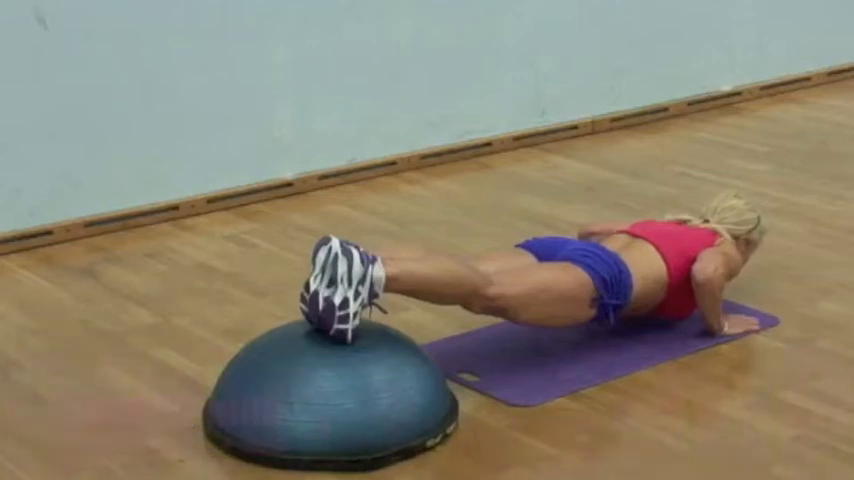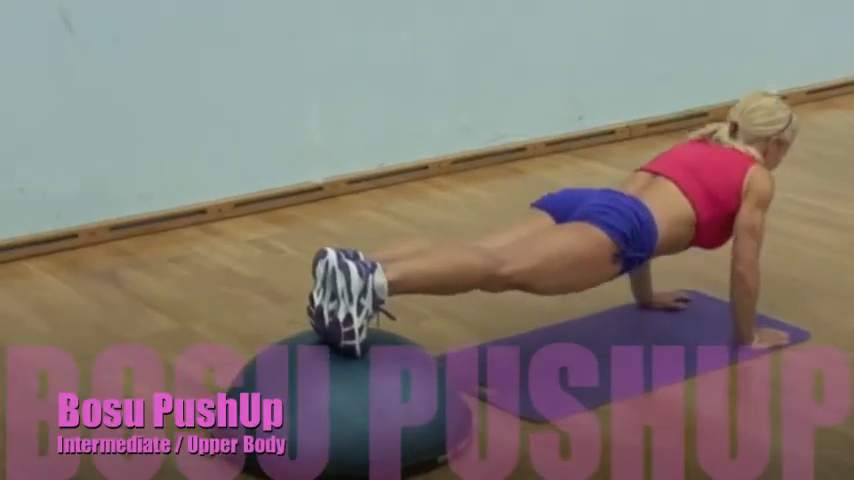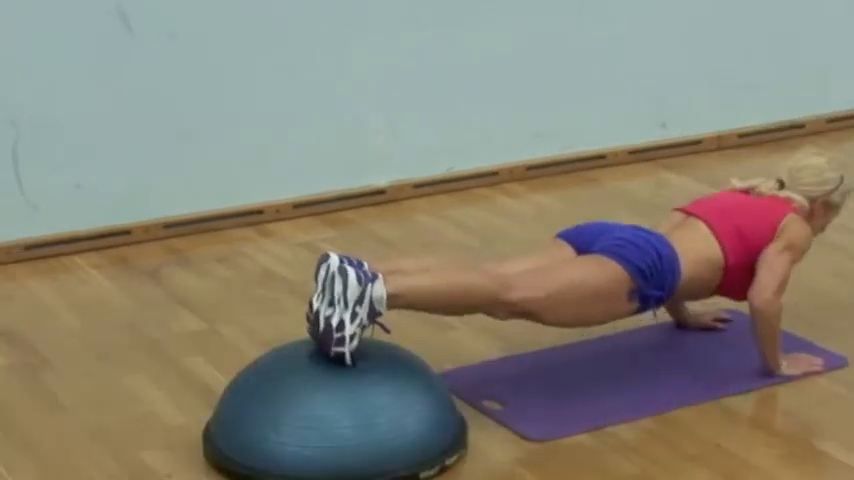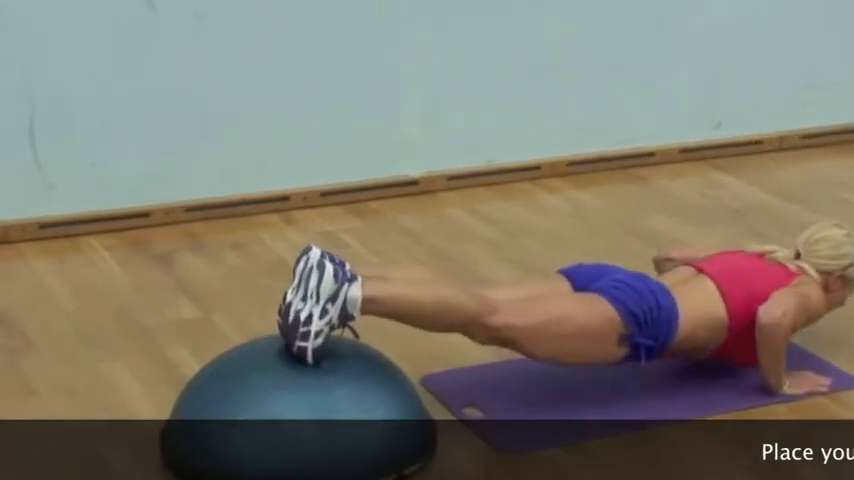
dt=1s
person 1, frame 1
left shoulder: (665, 227)
right shoulder: (725, 253)
left elbow: (587, 230)
right elbow: (704, 275)
right wrist: (718, 324)
left hip: (557, 249)
right hip: (601, 277)
left knee: (473, 281)
right knee: (491, 294)
left ankle: (355, 261)
right ankle: (371, 275)
person 1, frame 2
left shoulder: (691, 148)
right shoulder: (757, 179)
right elbow: (743, 267)
left wrist: (646, 296)
right wrist: (748, 337)
left hip: (578, 201)
right hip: (615, 228)
left knee: (477, 253)
right knee: (504, 271)
left ankle: (353, 267)
right ankle: (375, 283)
person 1, frame 3
left shoulder: (738, 196)
right shoulder: (795, 228)
right elbow: (763, 300)
left wrist: (682, 314)
right wrist: (776, 363)
left hip: (602, 236)
right hip: (638, 265)
left knee: (490, 277)
right knee: (512, 298)
left ankle: (357, 275)
right ankle: (375, 294)
person 1, frame 4
left shoulder: (756, 260)
left elbow: (668, 256)
right elbow: (770, 320)
right wrist: (779, 382)
left hip: (606, 279)
right hip: (638, 315)
left knee: (480, 302)
right knee: (497, 322)
left ankle: (336, 275)
right ankle: (349, 295)
